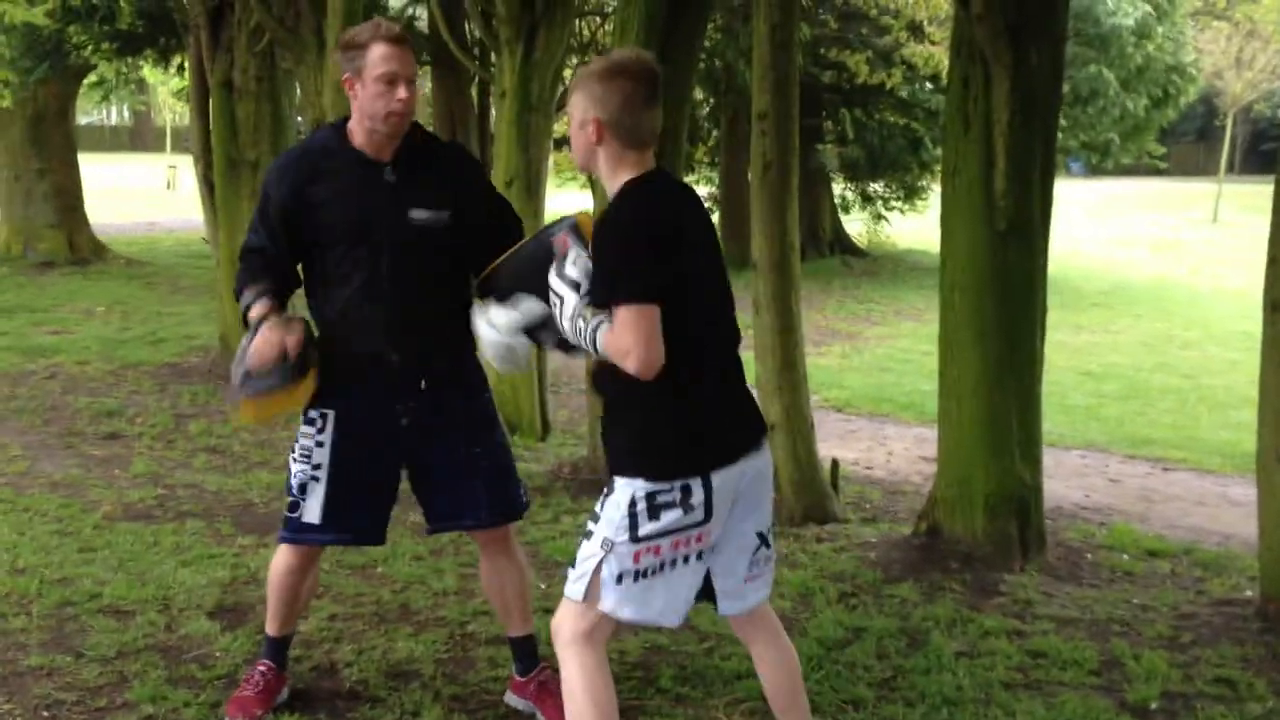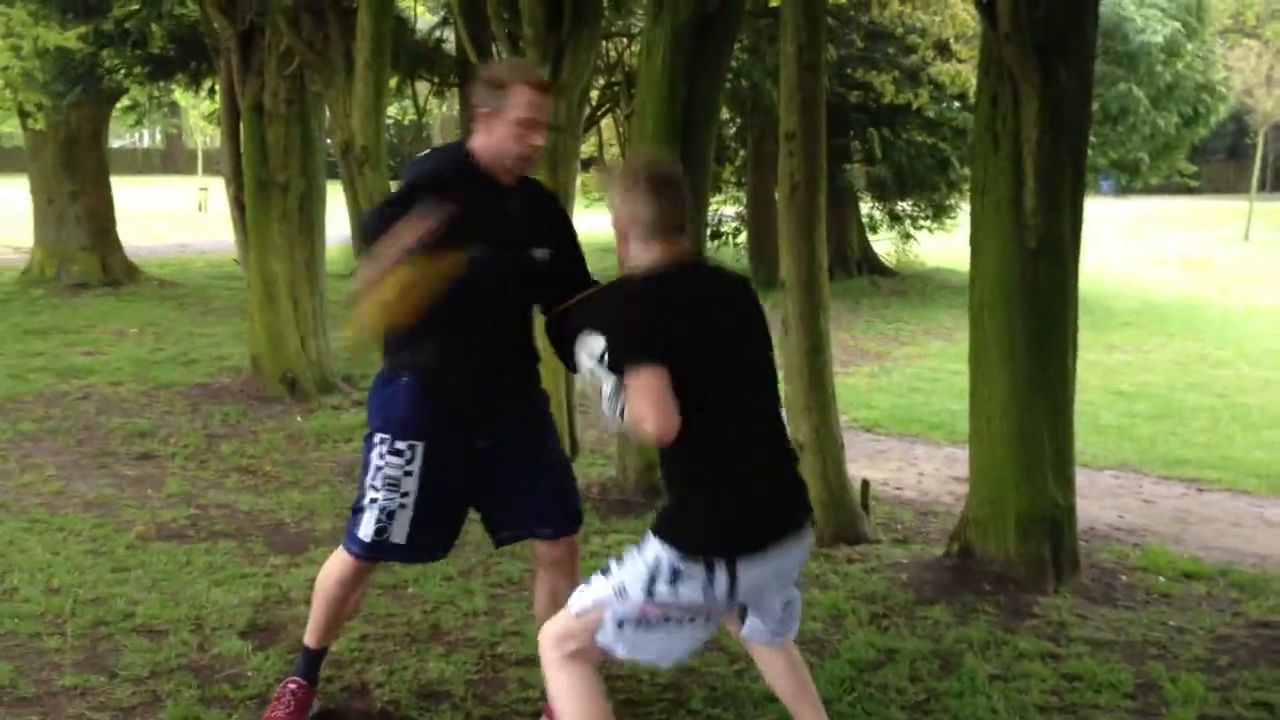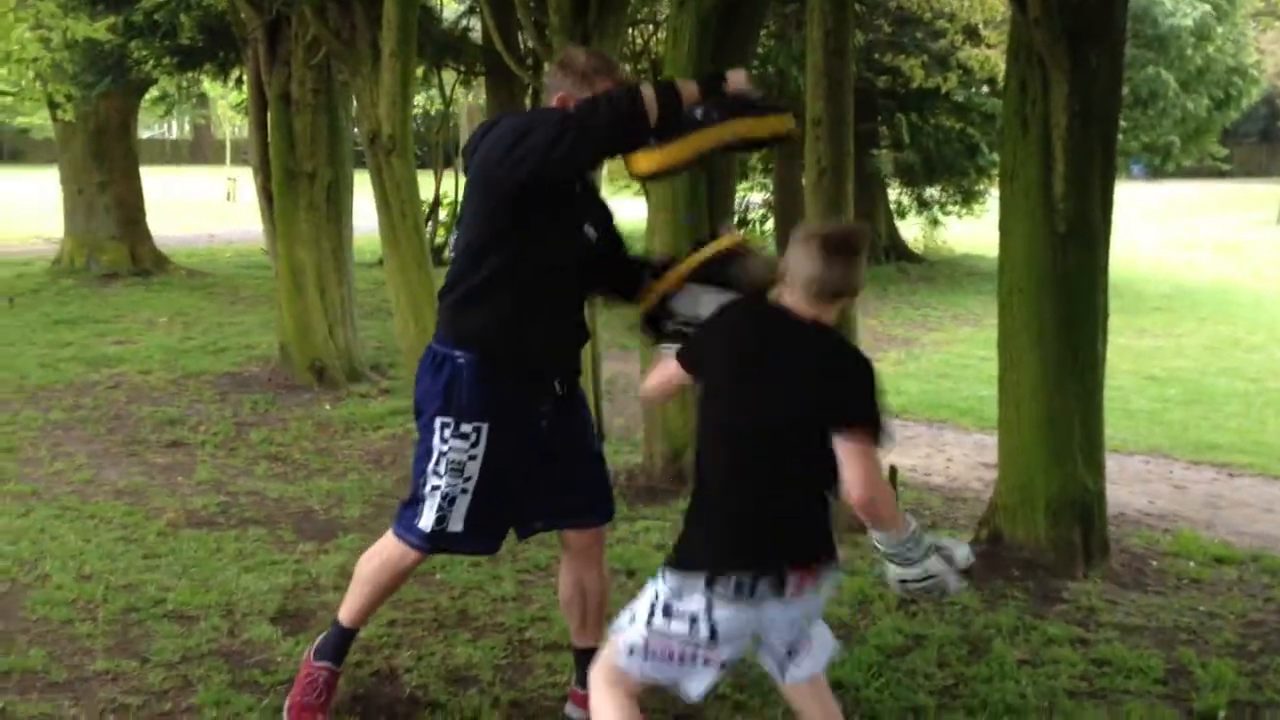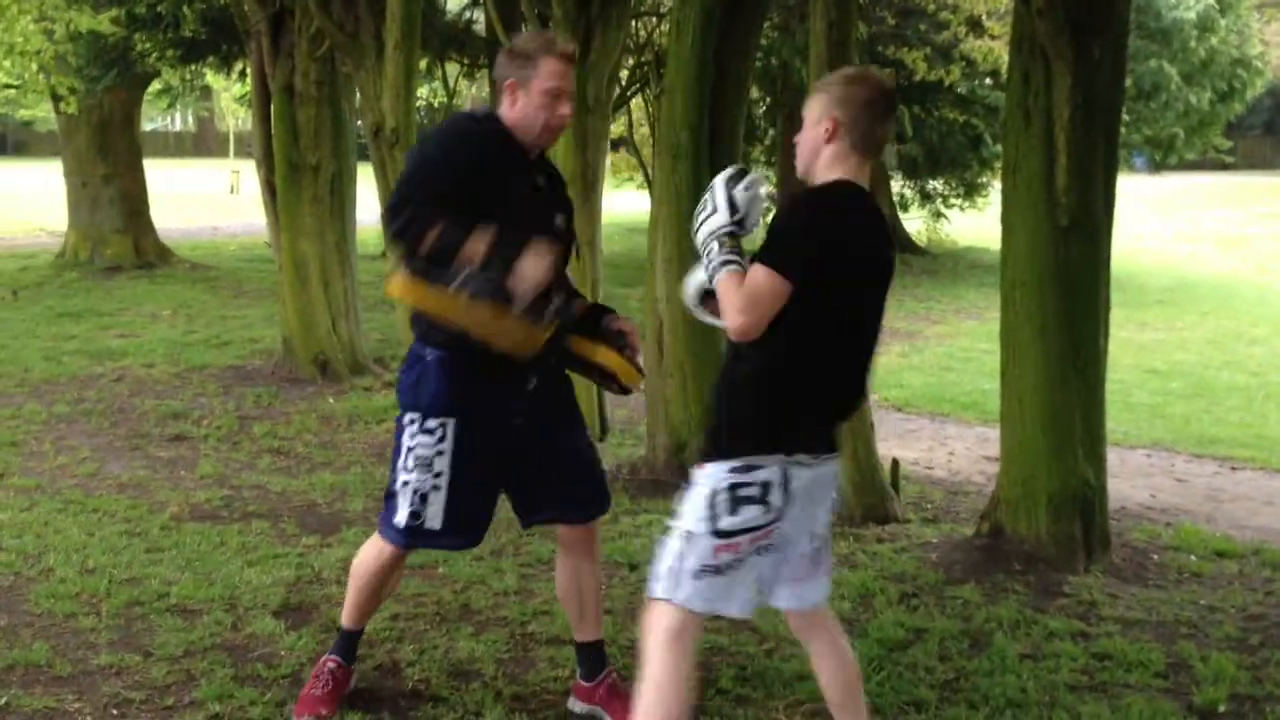
dt=0.5s
person 1, frame 1
left shoulder: (449, 168)
right shoulder: (304, 169)
left elbow: (503, 254)
right elbow: (261, 263)
right wrist: (269, 322)
left hip: (447, 382)
right hip: (349, 385)
left knee: (493, 529)
right knee: (303, 538)
person 1, frame 2
left shoulder: (540, 210)
right shoulder: (436, 182)
left elbow: (573, 299)
right elbow: (385, 233)
left hip: (511, 401)
right hip: (422, 399)
left knee: (558, 545)
right knee: (363, 551)
person 1, frame 3
left shoulder: (572, 187)
right shoulder: (515, 143)
left elbow: (619, 273)
right elbow: (616, 118)
right wrist: (713, 87)
left hip: (550, 382)
right hip: (473, 377)
left knee: (586, 533)
right knee: (418, 534)
right ankle: (324, 661)
person 1, frame 4
left shoulder: (544, 180)
right shoulder: (461, 144)
right elbow: (408, 218)
left wrist: (597, 321)
left hip: (534, 380)
right hip: (453, 376)
left knee: (579, 526)
right knee: (401, 534)
right ankle: (337, 662)
person 2, frame 1
left shoulder: (624, 223)
right shoulder: (677, 200)
left elbow: (642, 357)
left wrist: (578, 316)
right wrist: (584, 304)
left hip: (676, 472)
right hip: (740, 453)
left knee: (577, 632)
right knee: (752, 617)
person 2, frame 2
left shoulder: (631, 300)
right shoulder: (734, 290)
left elbow: (658, 423)
left wrist: (613, 393)
left hip: (708, 546)
right hip: (787, 528)
left knee: (562, 645)
right knee: (763, 631)
person 2, frame 3
left shoulder: (739, 319)
right shoulder: (849, 367)
left elbow: (653, 386)
right elbow: (863, 492)
right wrist: (916, 549)
left hip: (713, 582)
right hip: (801, 578)
left knee: (610, 679)
right knee: (799, 668)
person 2, frame 4
left shoulder: (816, 209)
right shoulder: (869, 228)
left elbow: (744, 319)
left wrist: (717, 238)
right wrist: (727, 270)
left hip: (751, 458)
right hip: (811, 456)
left knee: (669, 627)
right knee: (810, 616)
